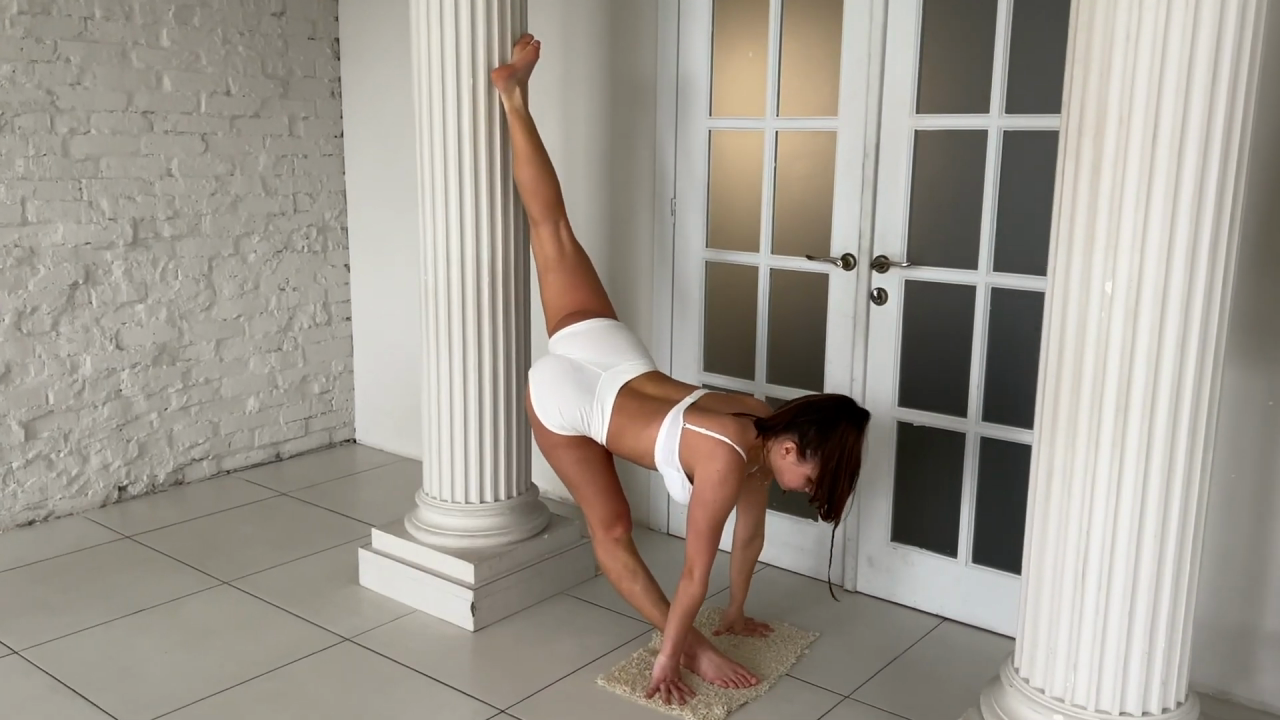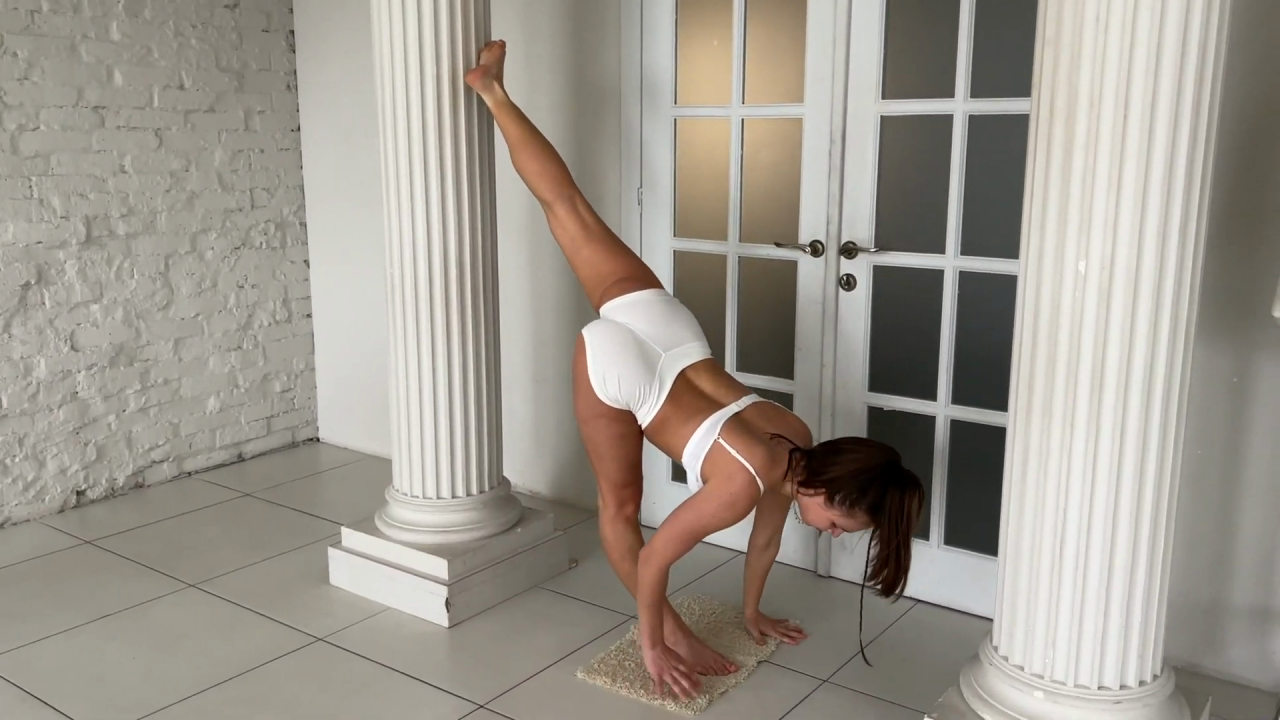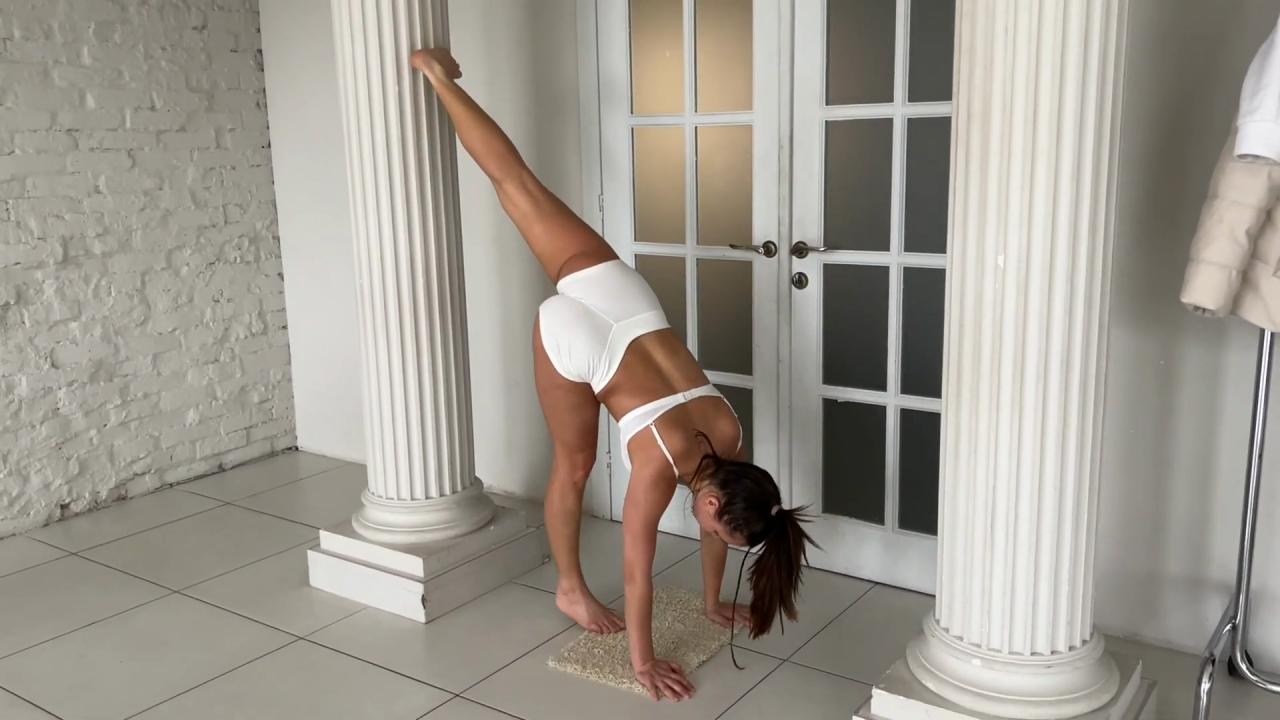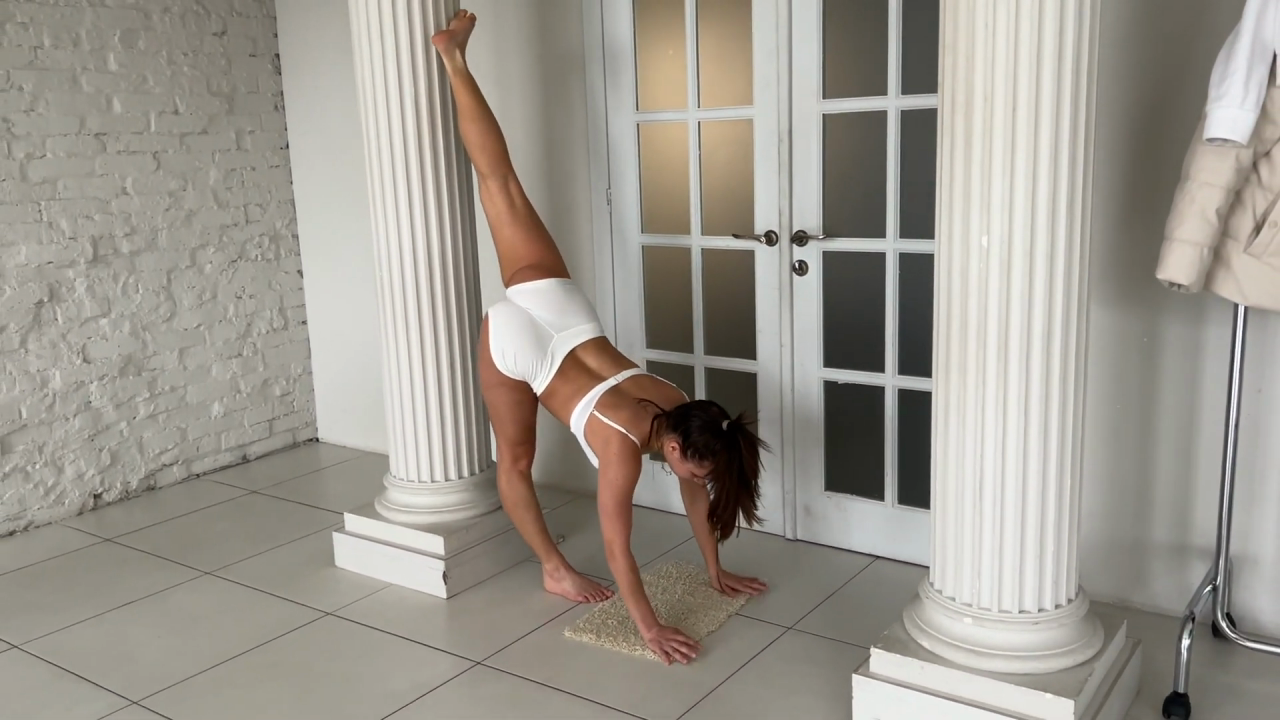
dt=1s
person 1, frame 1
left shoulder: (765, 430)
right shoulder: (728, 461)
left elbow: (751, 531)
right elbow: (695, 572)
left wrist: (737, 615)
right wrist: (673, 655)
left hip: (605, 354)
right hip: (564, 392)
left knee: (555, 231)
right knee: (611, 529)
left ankle: (516, 96)
person 1, frame 2
left shoulder: (798, 449)
right shoulder: (743, 485)
left elbow: (766, 536)
right elbow: (653, 558)
left wrist: (752, 614)
right wrist: (655, 645)
left hip: (654, 319)
right hip: (619, 363)
left knee: (569, 206)
right knee: (619, 507)
left ankle: (494, 90)
person 1, frame 3
left shoulder: (728, 442)
right shoulder: (660, 467)
left elbow: (714, 528)
right elbow: (637, 574)
left wrist: (714, 602)
right wrist: (644, 663)
left hip: (613, 292)
right hip: (576, 334)
left knee: (518, 183)
right knee: (573, 468)
left ankle: (440, 75)
person 1, frame 4
left shoulder: (679, 413)
right shoulder: (624, 446)
left elbow: (696, 498)
right elbow: (618, 547)
left wrist: (717, 572)
right wrist: (650, 629)
left hip: (554, 303)
right hip: (516, 337)
left knee: (502, 184)
right knee: (516, 461)
left ankle: (455, 58)
